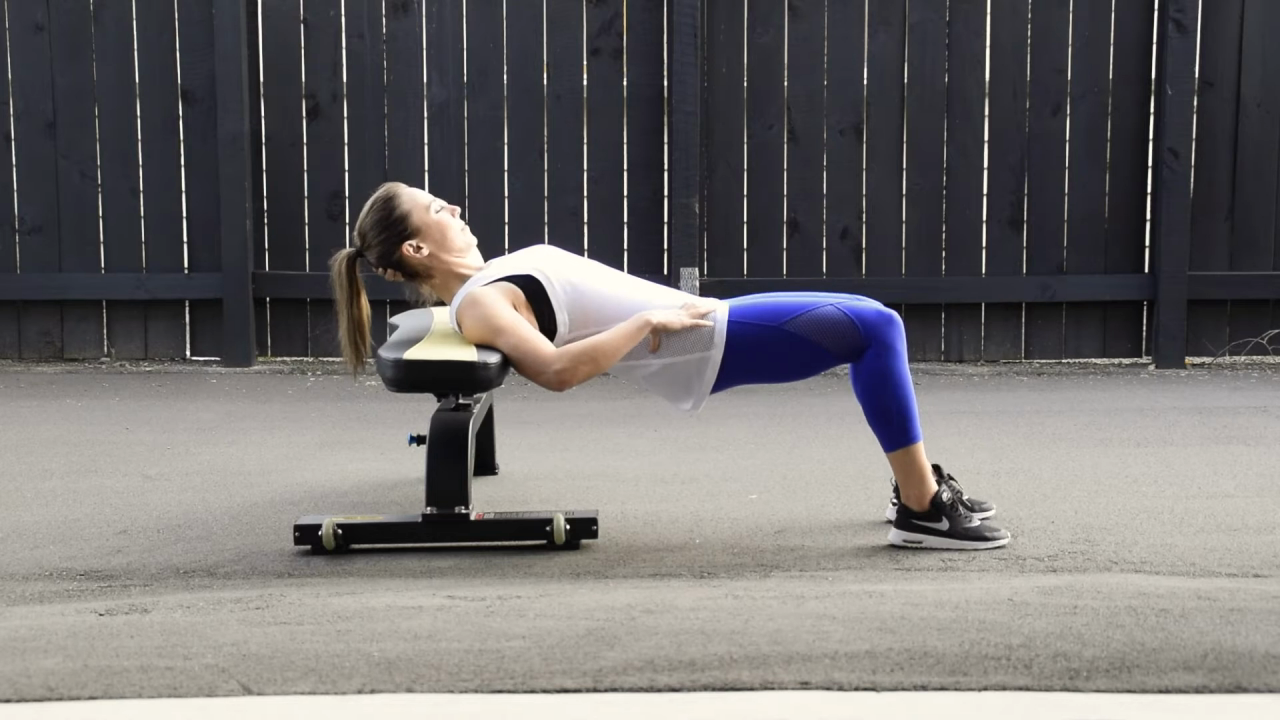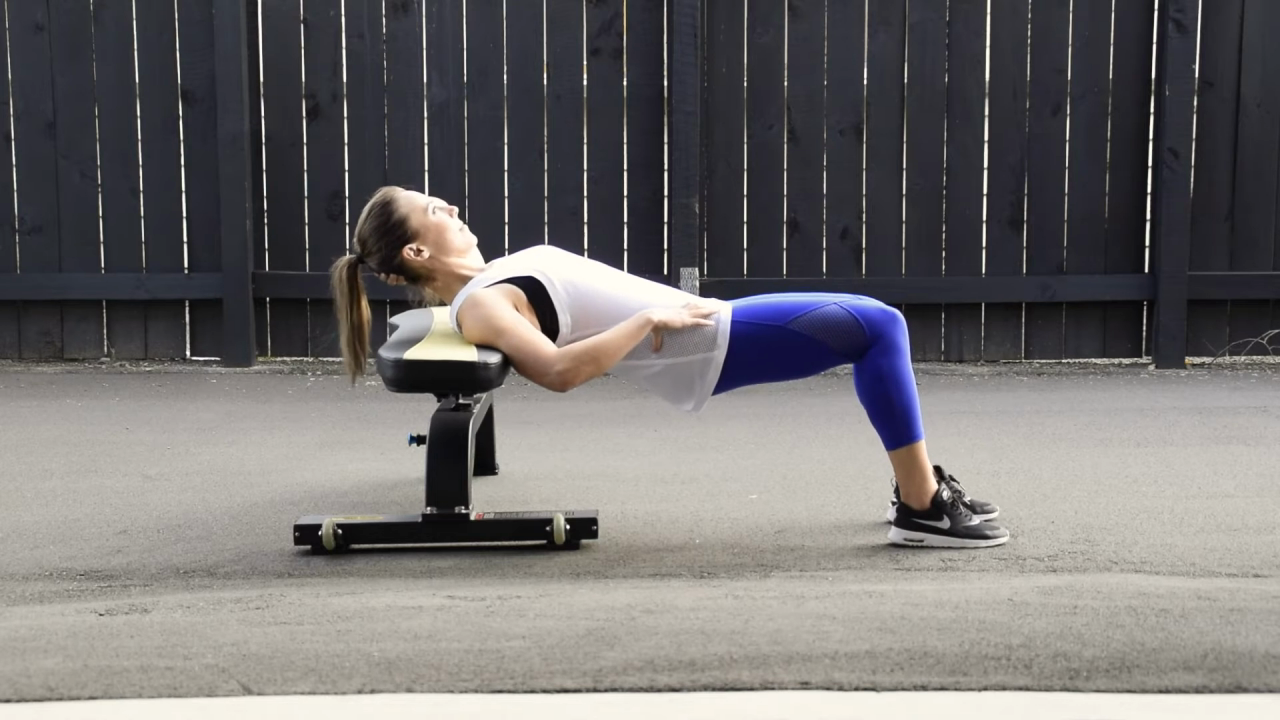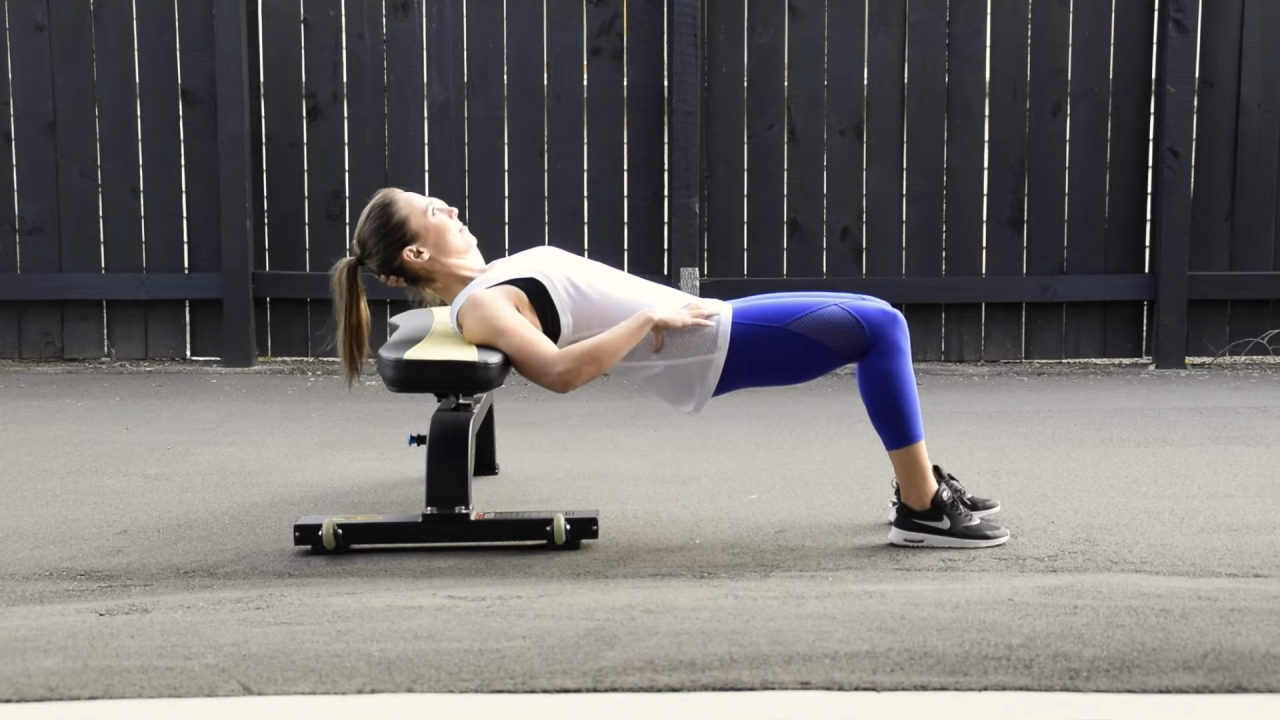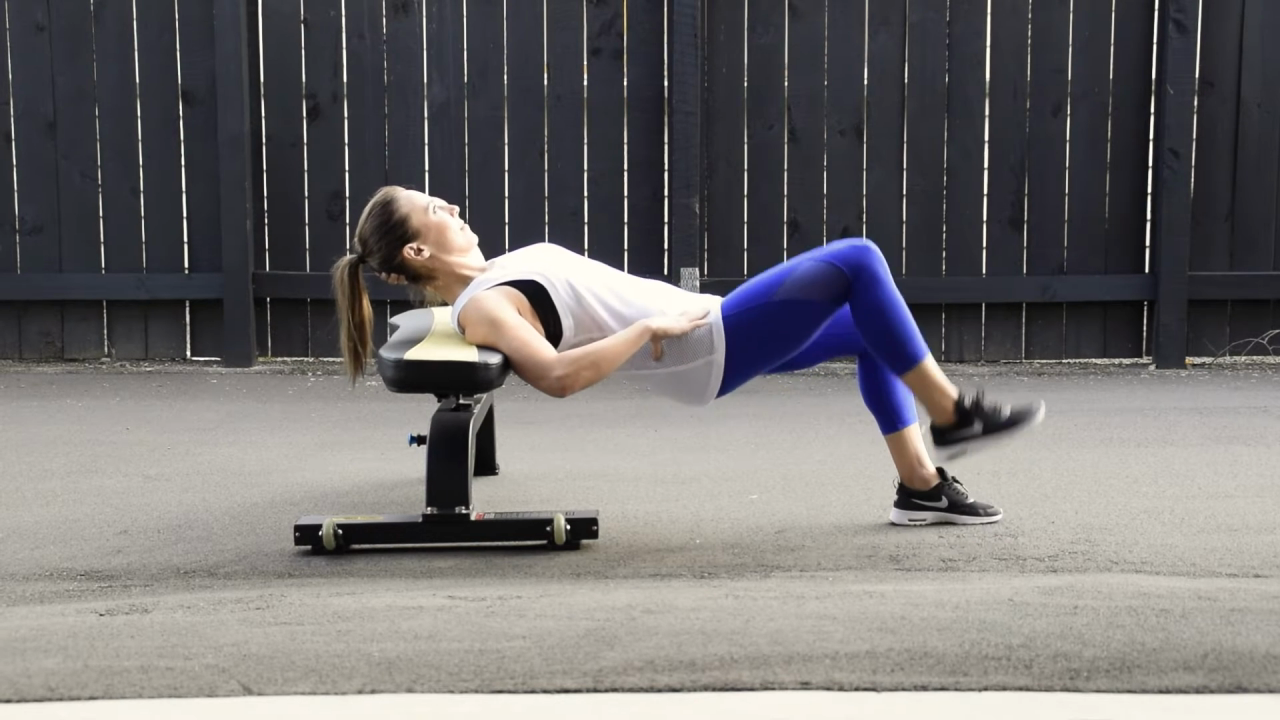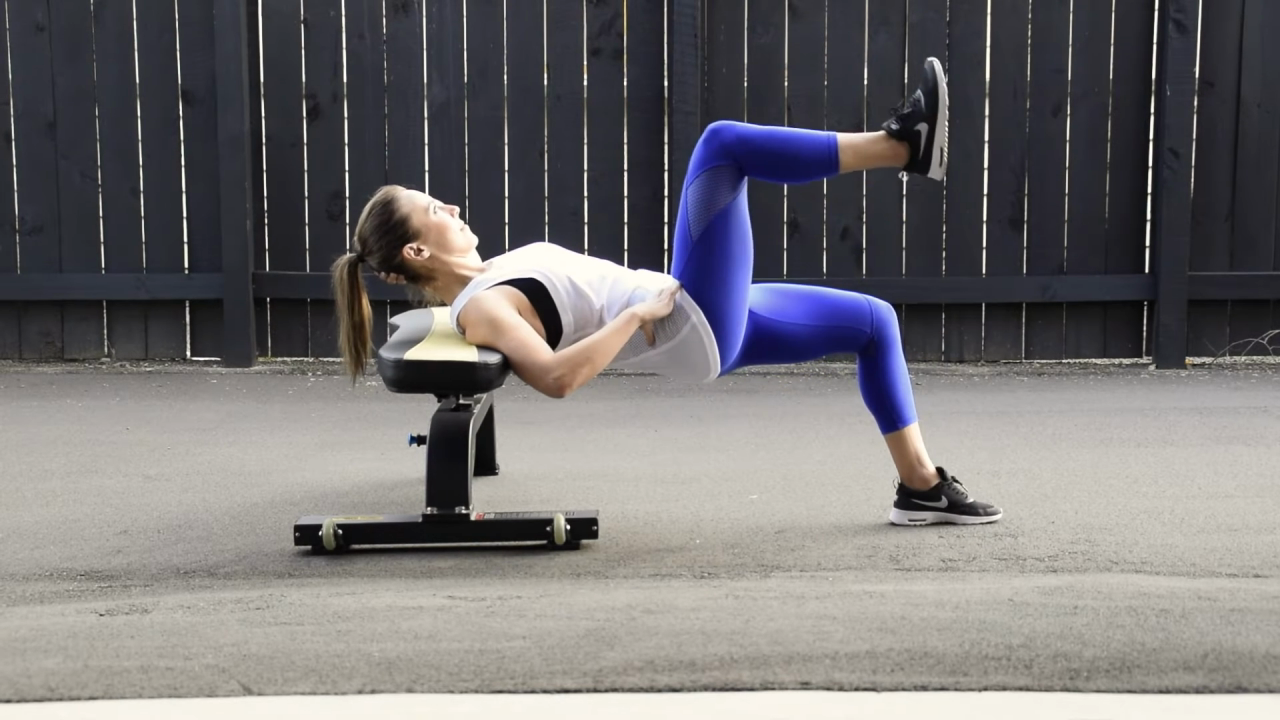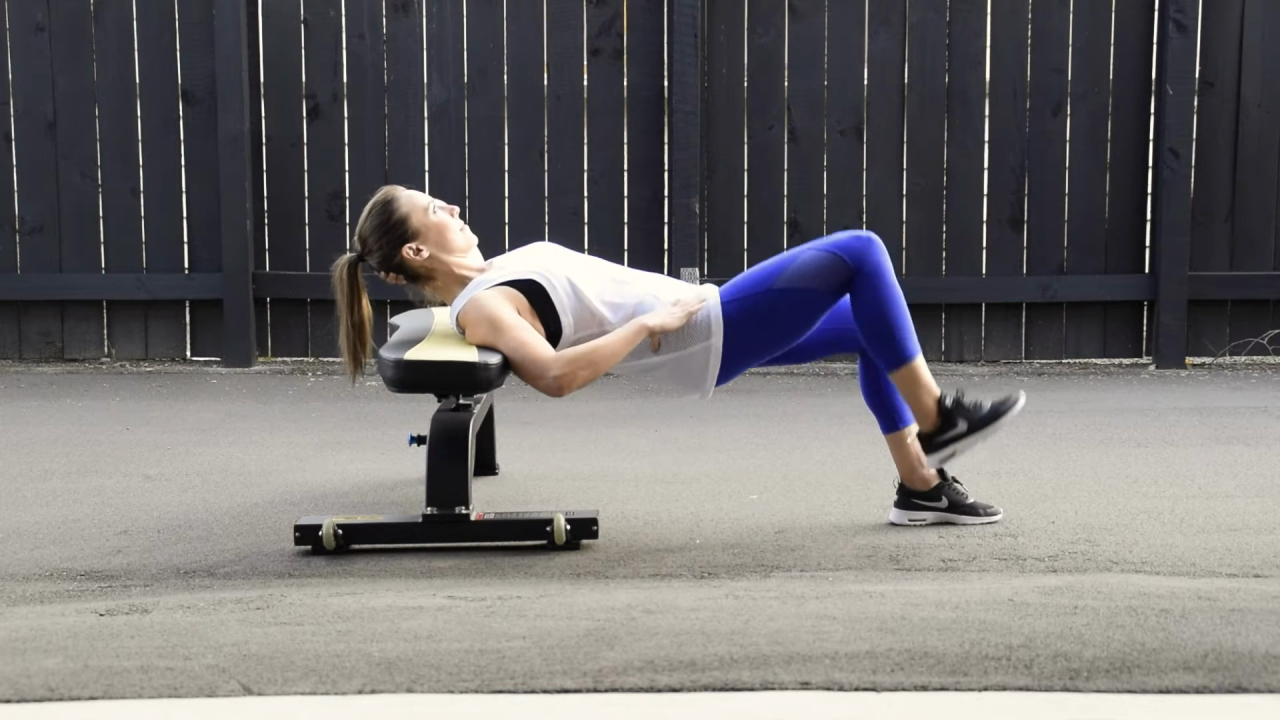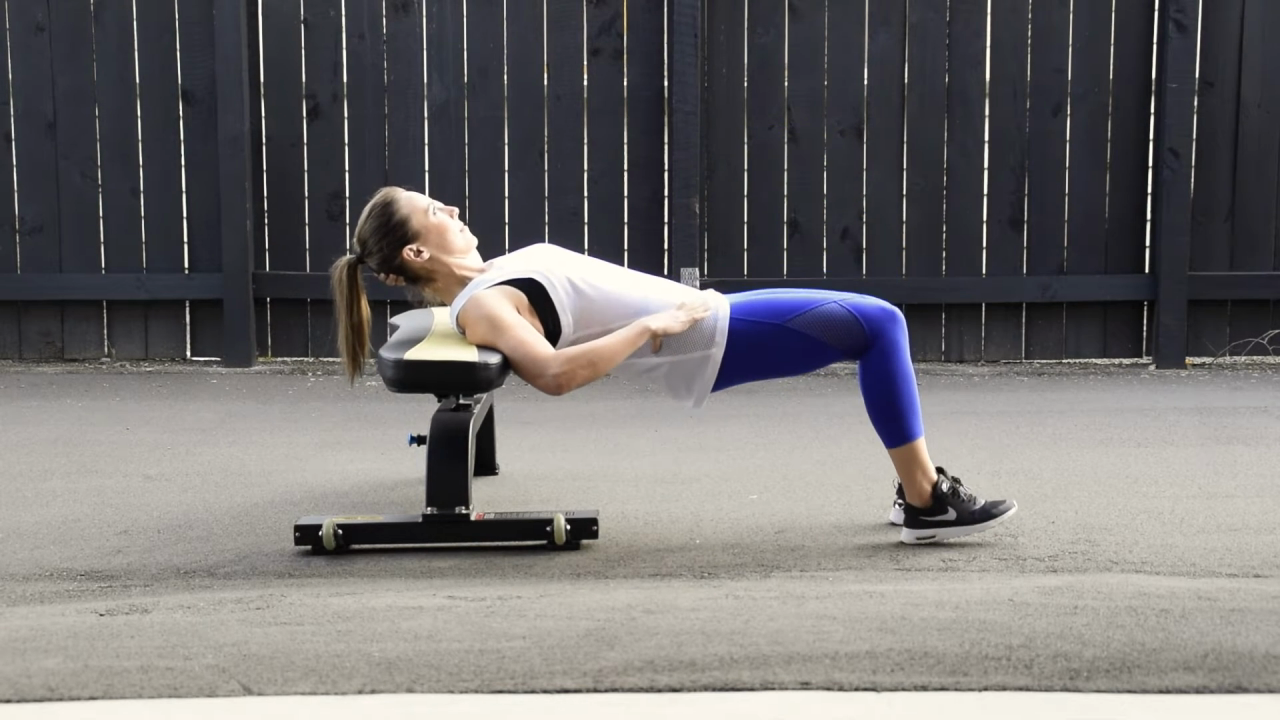
dt=0.7s
person 1, frame 1
left shoulder: (482, 281)
right shoulder: (477, 304)
right elbow: (557, 370)
left wrist: (672, 306)
right wrist: (650, 321)
left hip: (702, 327)
right hip: (705, 347)
left knee: (874, 322)
right knee: (876, 328)
left ankle: (918, 483)
right ankle: (922, 507)
person 1, frame 2
left shoulder: (484, 282)
right shoulder: (478, 306)
right elbow: (560, 371)
left wrist: (670, 306)
right wrist: (651, 318)
left hip: (710, 326)
right hip: (707, 348)
left knee: (877, 323)
right knee: (879, 327)
left ankle: (919, 485)
right ankle: (923, 507)
person 1, frame 3
left shoulder: (486, 283)
right shoulder: (478, 305)
right elbow: (561, 370)
left wrist: (668, 308)
right wrist: (652, 317)
left hip: (704, 329)
right hip: (705, 350)
left knee: (877, 319)
right knee: (880, 329)
left ankle: (919, 482)
right ankle: (922, 508)
person 1, frame 4
left shoulder: (490, 282)
right shoulder: (481, 310)
right elbow: (560, 375)
left wrist: (667, 314)
right wrist: (655, 325)
left hip: (706, 329)
right hip: (702, 351)
left knee: (875, 326)
right knee: (853, 262)
left ankle: (921, 487)
right ankle: (952, 416)
person 1, frame 5
left shoulder: (487, 282)
right shoulder: (480, 308)
right elbow: (557, 377)
right wrist: (640, 310)
left hip: (708, 326)
right hip: (693, 327)
left knee: (873, 322)
right knee: (720, 142)
left ankle: (922, 487)
right ankle: (905, 146)
person 1, frame 6
left shoulder: (486, 281)
right shoulder: (478, 310)
right elbow: (557, 375)
right wrist: (650, 321)
left hip: (705, 318)
right hip: (701, 342)
left knee: (863, 325)
right knee: (859, 255)
left ankle: (920, 487)
right ankle: (936, 421)
person 1, frame 7
left shoulder: (488, 281)
right shoulder: (480, 307)
right elbow: (555, 373)
right wrist: (653, 326)
left hip: (701, 318)
right hip: (701, 346)
left knee: (878, 322)
right knee: (879, 325)
left ankle: (918, 481)
right ankle: (925, 500)
